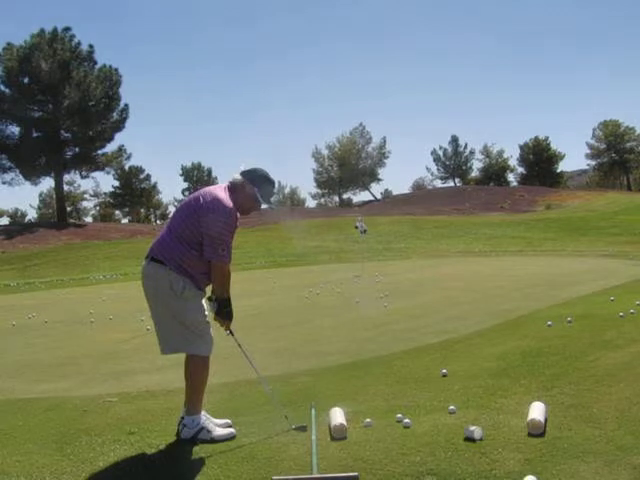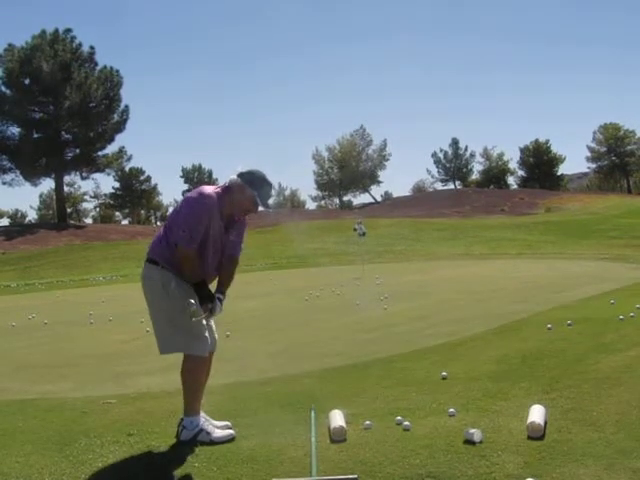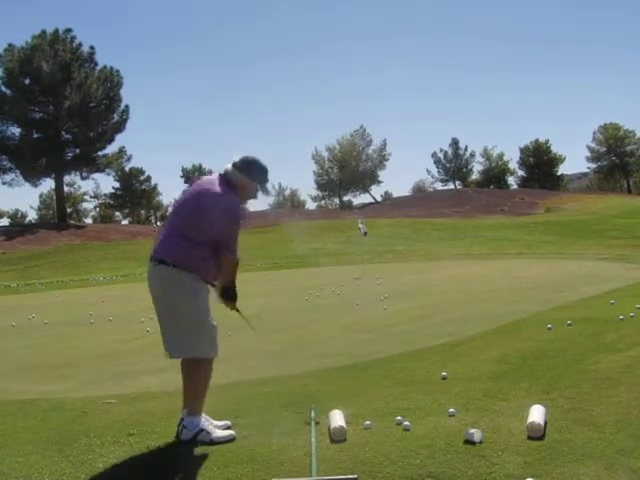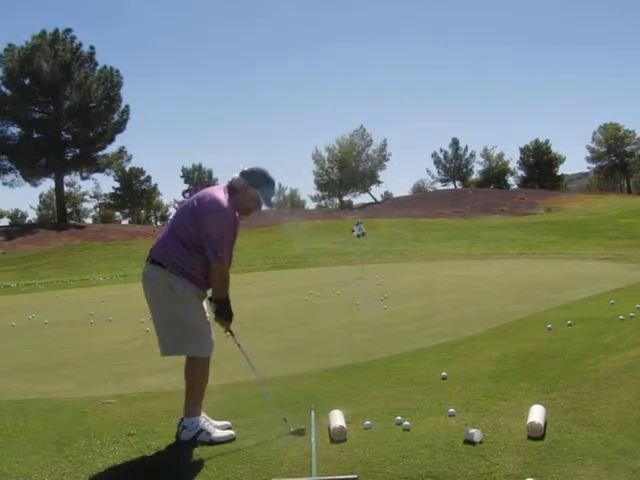
dt=1s
person 1, frame 1
left shoulder: (222, 201)
right shoulder: (221, 207)
left elbow: (218, 261)
right elbow: (219, 264)
left wrist: (217, 298)
right wrist: (224, 303)
left hip: (174, 276)
right hip: (170, 277)
left knee: (199, 345)
right knee: (199, 347)
left ankle: (193, 415)
right ankle: (192, 423)
person 1, frame 2
left shoulder: (237, 216)
right shoulder: (203, 201)
left elbow: (231, 256)
right elbow: (183, 250)
left wrist: (220, 293)
right wrist: (202, 289)
left hip: (188, 281)
right hip: (165, 276)
left knee: (206, 347)
right knee: (196, 347)
left ankle: (194, 415)
right ankle: (190, 425)
person 1, frame 3
left shoulder: (207, 184)
right shoulder: (229, 205)
right elbow: (228, 256)
left wrist: (218, 282)
right wrist: (229, 290)
left hip: (164, 271)
right hip: (180, 277)
left knee: (192, 348)
right knee: (203, 350)
left ankle: (191, 416)
right ankle: (192, 425)
person 1, frame 4
left shoulder: (227, 207)
right shoulder: (218, 206)
left elbow: (220, 262)
right elbow: (218, 265)
left wrist: (218, 300)
right wrist: (223, 304)
left hip: (177, 277)
right hip: (170, 278)
left knee: (199, 347)
right knee: (199, 348)
left ankle: (194, 416)
right ankle: (191, 425)
